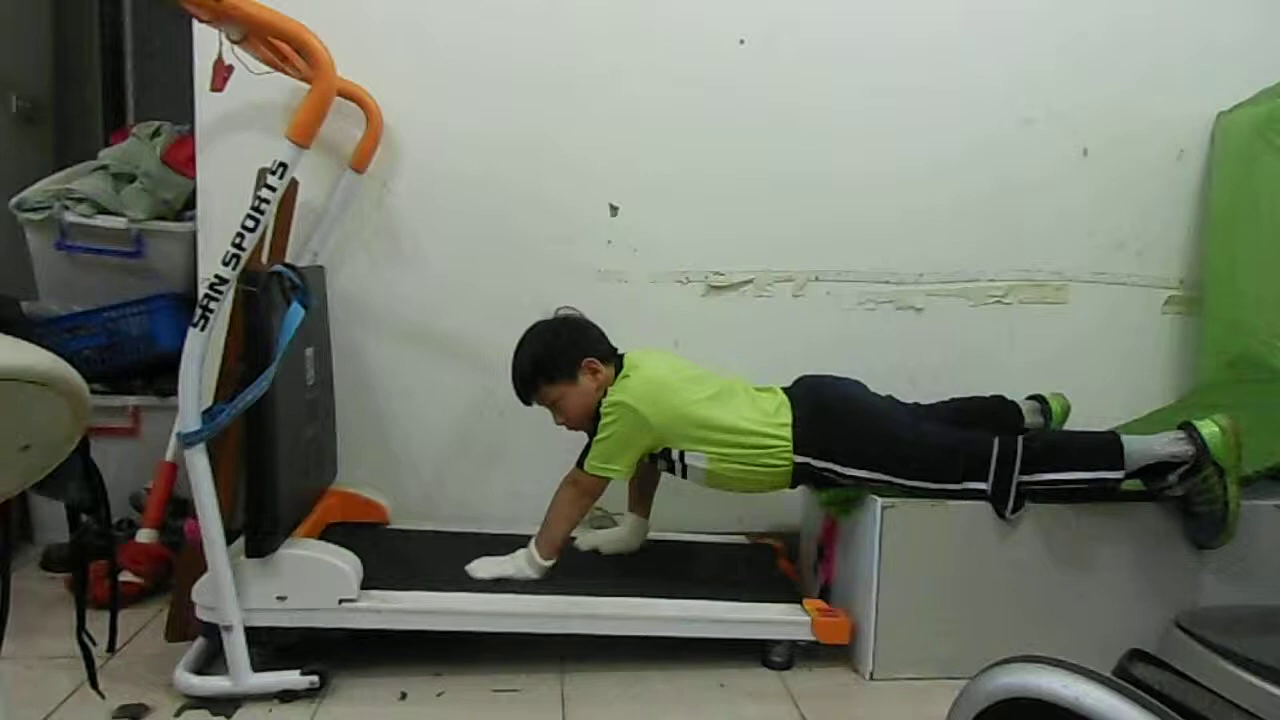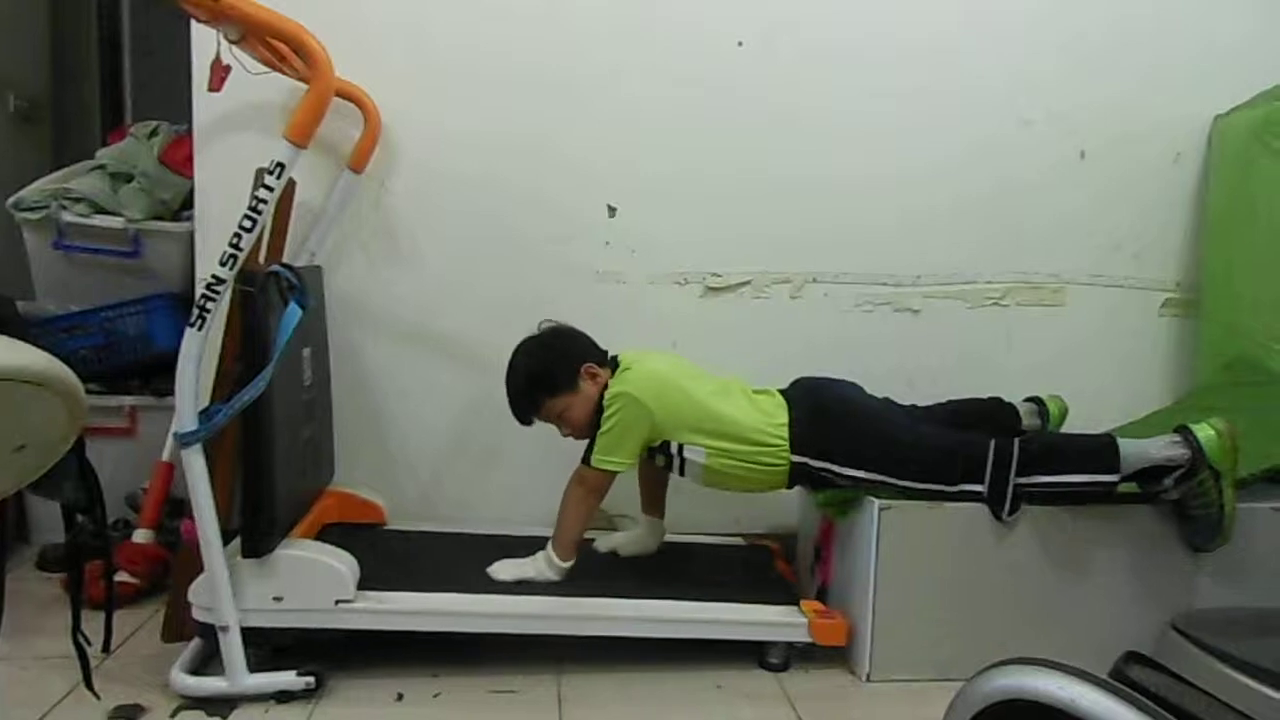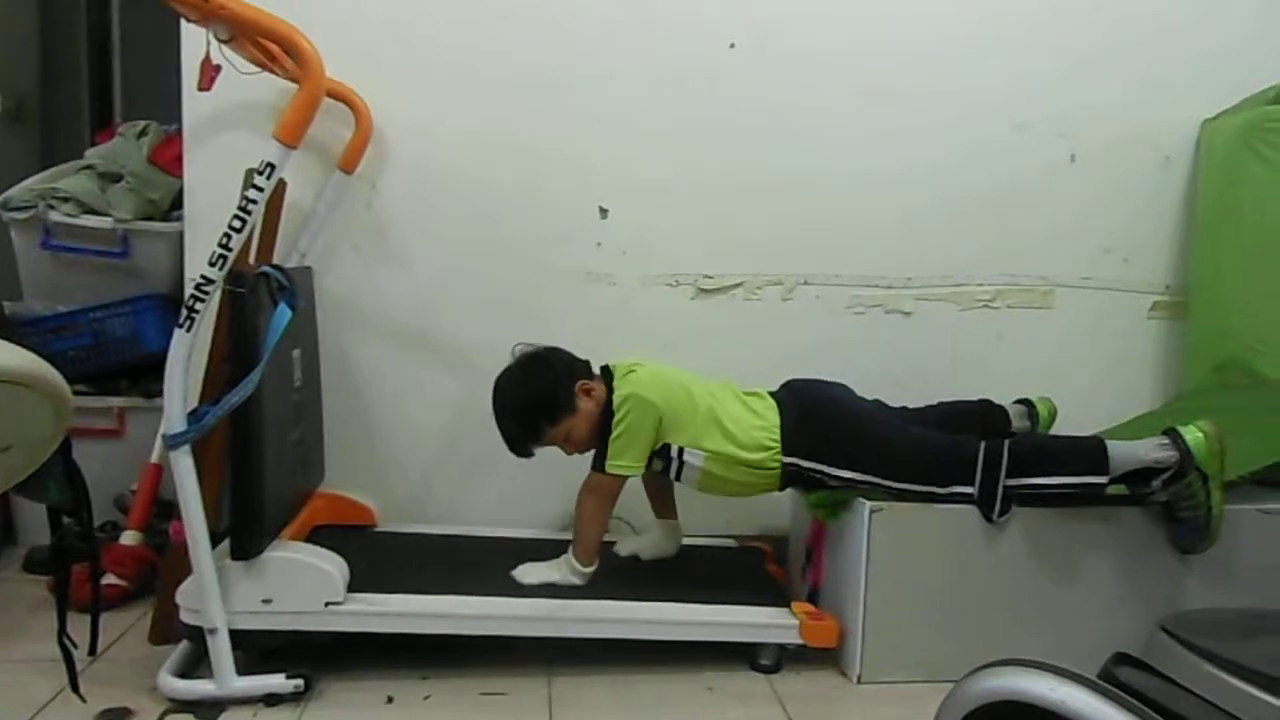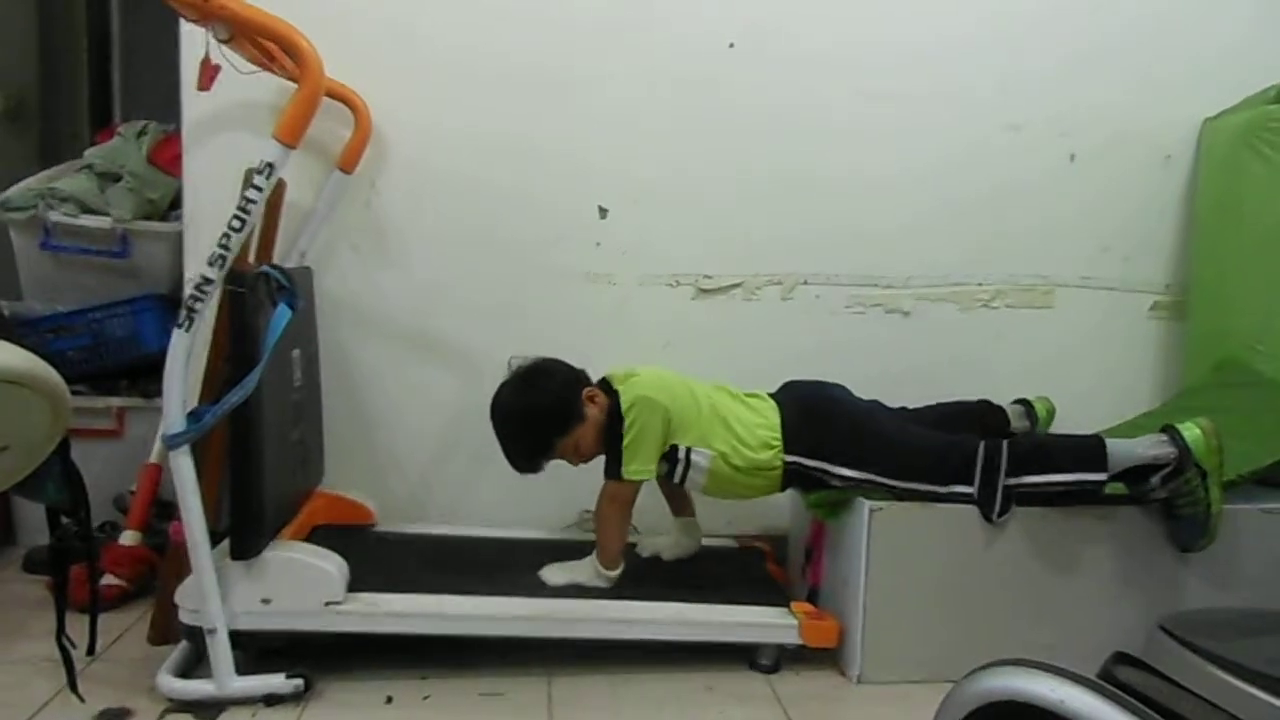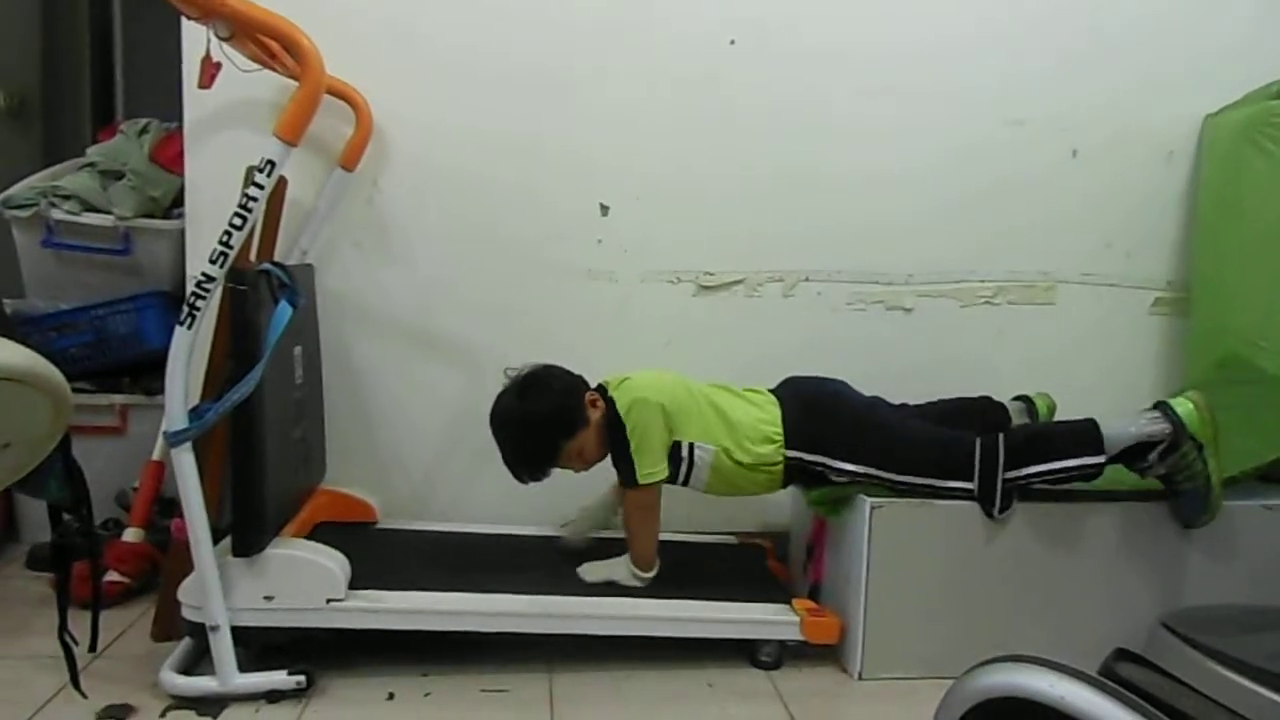
dt=0.4s
person 1, frame 1
left shoulder: (626, 401)
right shoulder: (639, 366)
left elbow: (580, 487)
right elbow: (650, 456)
left wrist: (534, 559)
right wrist: (632, 530)
left hip: (822, 438)
right hip: (813, 406)
left knee: (989, 470)
right knee: (929, 424)
left ankle: (1183, 453)
person 1, frame 2
left shoulder: (625, 394)
right shoulder: (637, 368)
left elbow: (588, 486)
right elbow: (656, 455)
left wrist: (553, 562)
right wrist: (648, 531)
left hip: (820, 439)
right hip: (810, 410)
left knee: (983, 470)
right knee: (926, 426)
left ankle: (1180, 456)
person 1, frame 3
left shoulder: (632, 396)
right shoulder: (623, 378)
left elbow: (600, 490)
right elbow: (656, 462)
left wrist: (575, 565)
right wrist: (664, 535)
left hip: (813, 440)
right hip: (801, 412)
left knee: (979, 471)
right knee: (916, 428)
left ankle: (1167, 457)
right ankle: (1016, 415)
person 1, frame 4
left shoulder: (634, 400)
right shoulder: (621, 391)
left elbow: (616, 499)
right elbow: (670, 460)
left wrist: (599, 568)
right wrist: (684, 531)
left hip: (813, 439)
right hip: (800, 415)
left knee: (978, 472)
right knee: (917, 428)
left ankle: (1164, 454)
right ankle: (1016, 416)
person 1, frame 5
left shoulder: (631, 404)
right shoulder: (614, 405)
left elbow: (641, 503)
right elbow: (635, 486)
left wrist: (632, 567)
right wrist: (593, 519)
left hip: (815, 434)
right hip: (799, 412)
left knee: (979, 466)
right knee: (921, 425)
left ankle: (1158, 431)
right ankle: (1017, 412)
